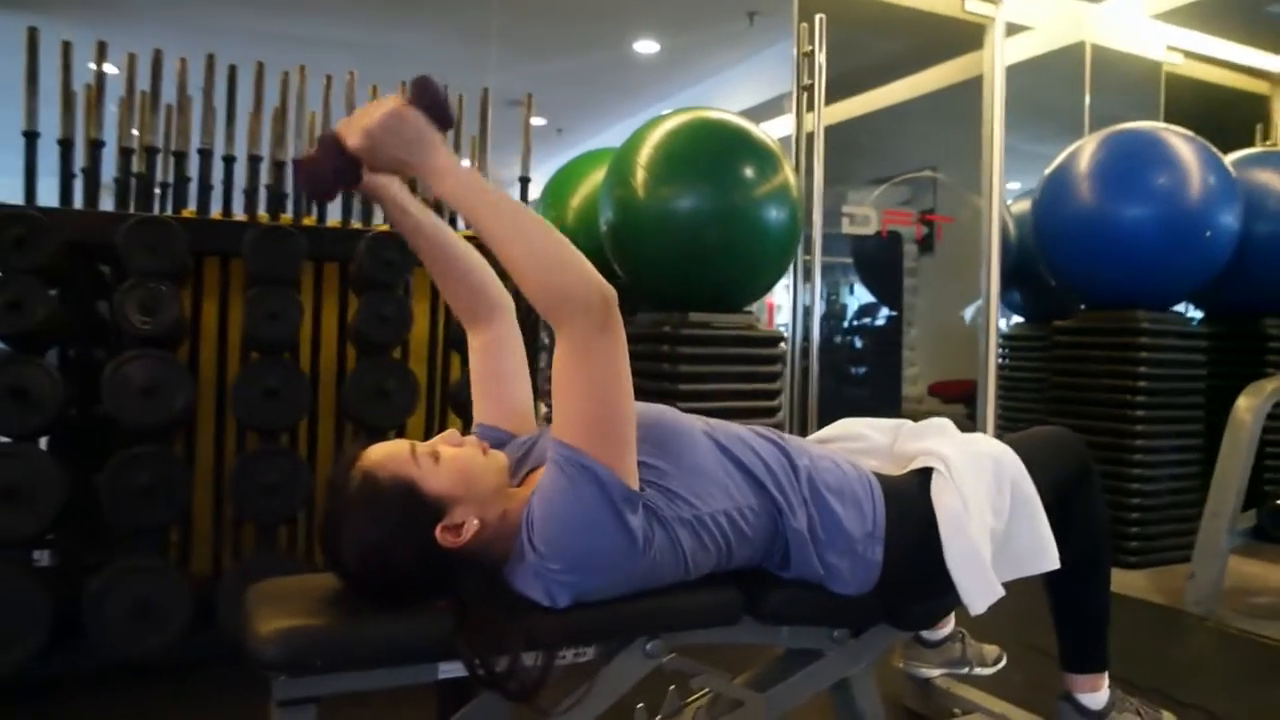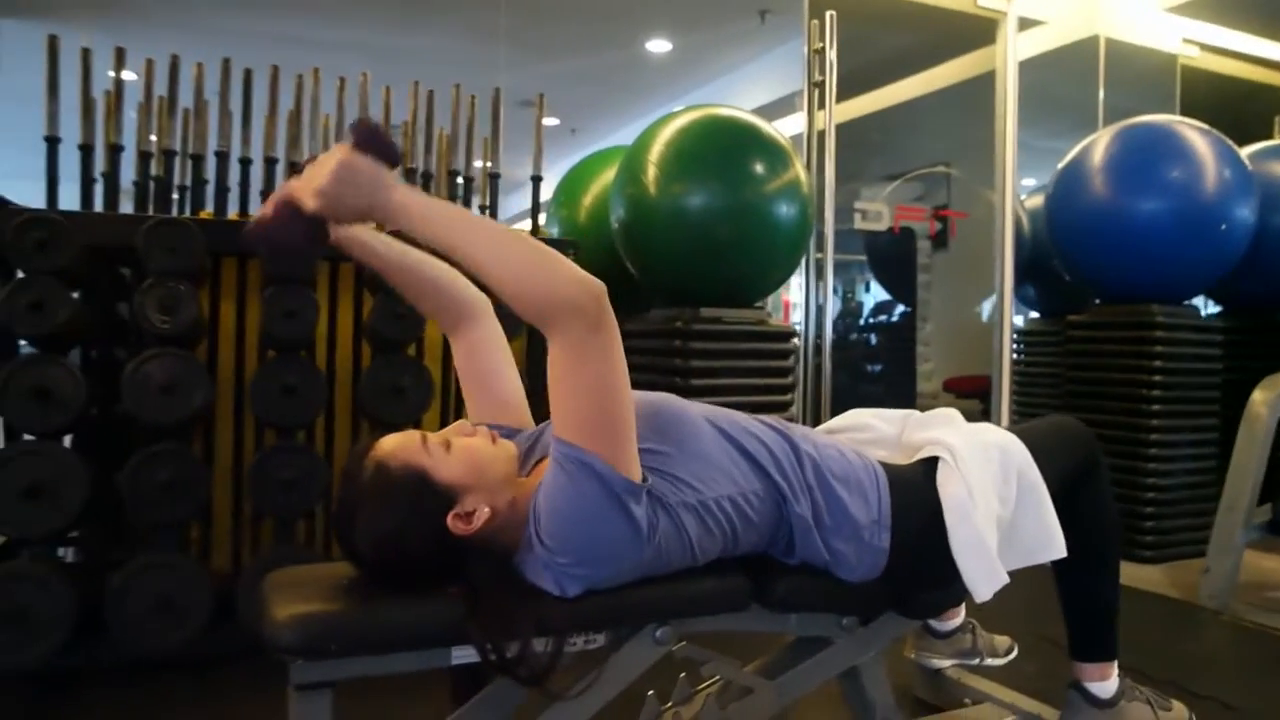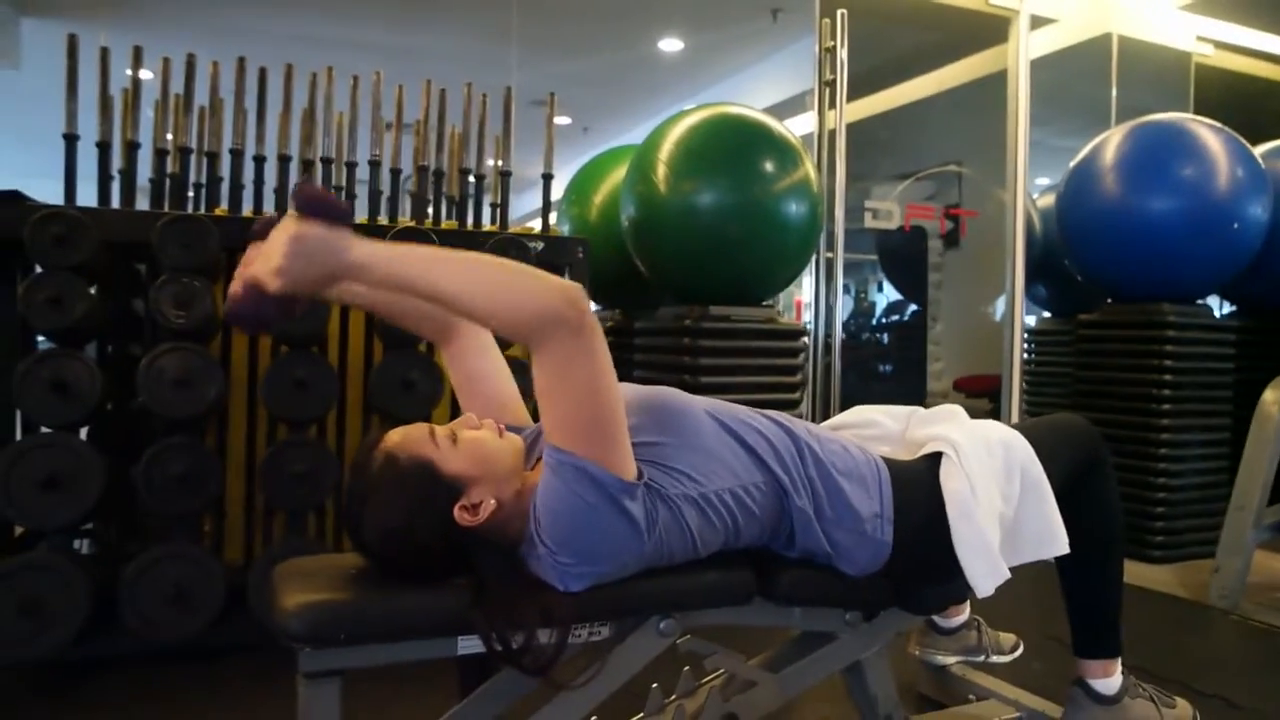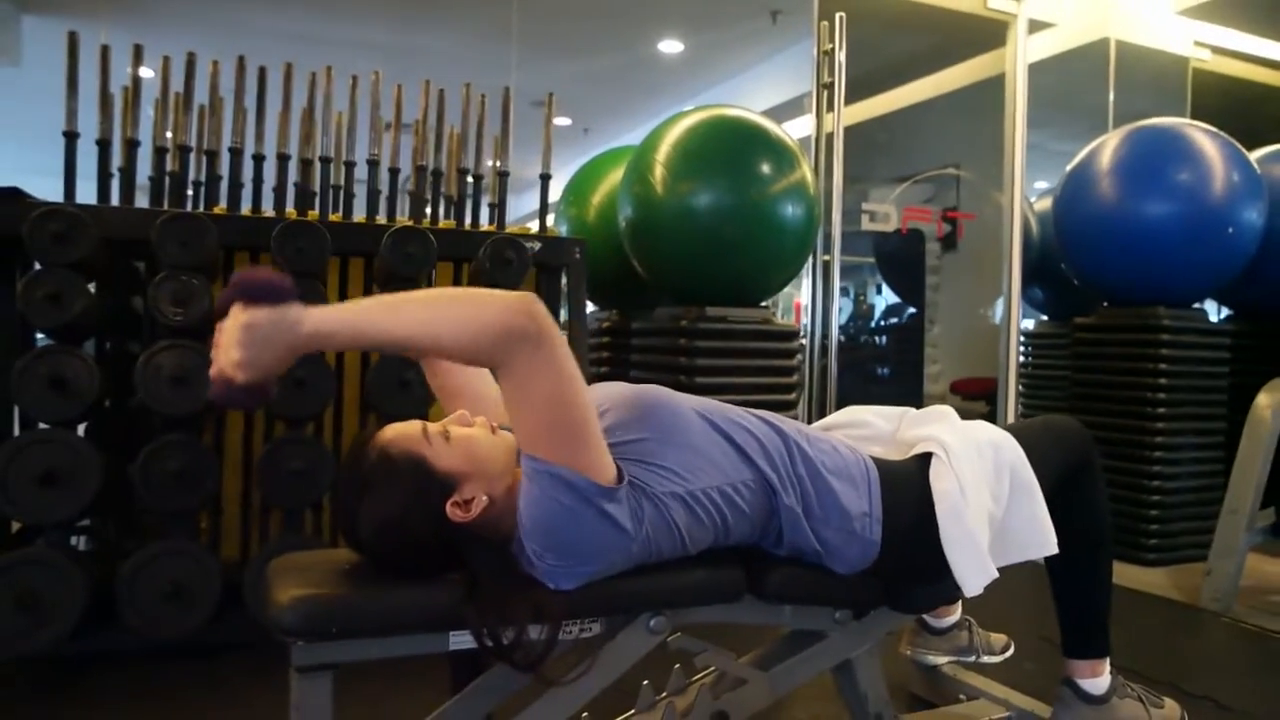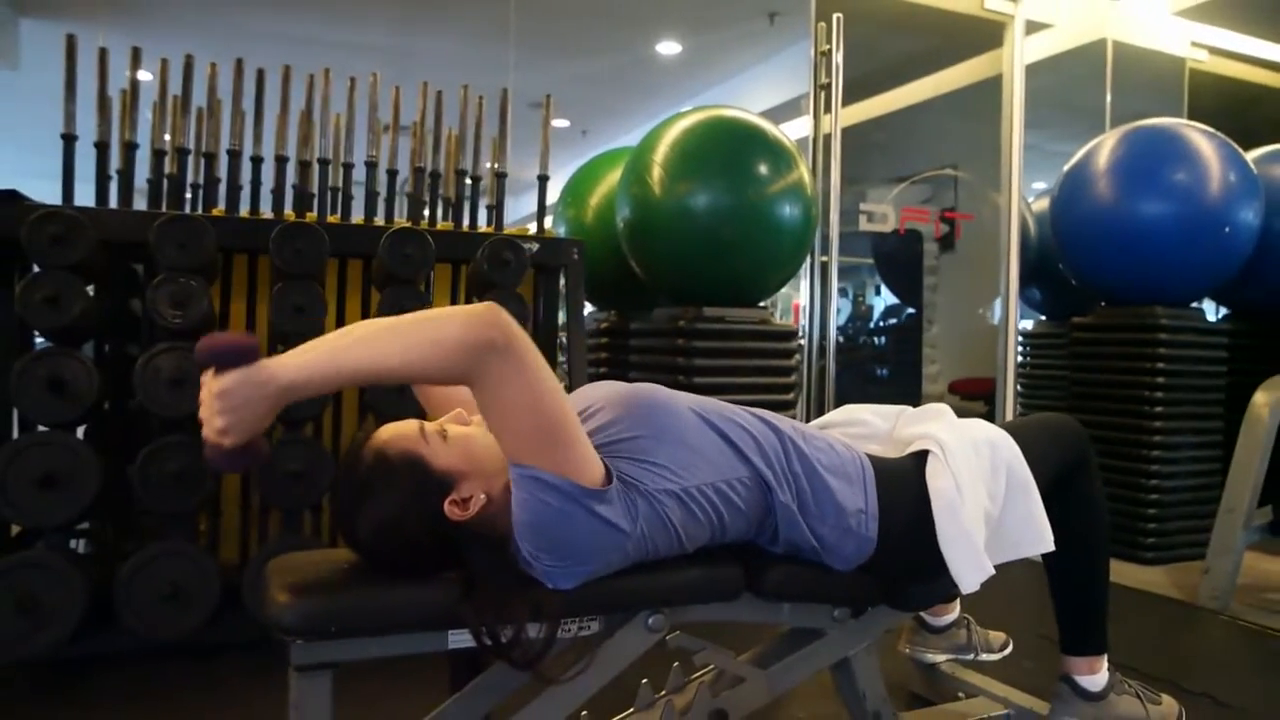
dt=0.2s
person 1, frame 1
left shoulder: (512, 473)
right shoulder: (570, 538)
left elbow: (489, 310)
right elbow: (589, 309)
left wrist: (395, 194)
right wrist: (430, 158)
right hip: (862, 535)
left knee: (932, 442)
right knee: (1064, 457)
left ankle: (933, 639)
person 1, frame 2
left shoulder: (518, 470)
right shoulder: (577, 530)
left elbow: (468, 313)
right elbow: (579, 307)
left wrist: (354, 228)
right wrist: (384, 195)
right hip: (866, 526)
left knee: (939, 429)
right knee: (1073, 447)
left ankle: (943, 627)
person 1, frame 3
left shoulder: (521, 481)
right shoulder: (577, 525)
left elbow: (458, 323)
right elbow: (563, 312)
left wrist: (336, 276)
right wrist: (346, 253)
right hip: (871, 516)
right knee: (1077, 443)
left ankle: (947, 626)
person 1, frame 4
left shoulder: (506, 477)
right shoulder: (565, 524)
left elbow: (444, 341)
right elbow: (521, 324)
left wrist: (302, 324)
right wrist: (300, 325)
right hip: (864, 516)
left knee: (936, 424)
right knee: (1069, 445)
left ankle: (938, 623)
person 1, frame 5
left shoulder: (491, 474)
right shoulder: (563, 527)
left elbow: (449, 349)
right elbow: (488, 333)
left wrist: (279, 370)
right wrist: (274, 378)
right hip: (860, 514)
left knee: (932, 423)
right knee: (1062, 443)
left ankle: (937, 623)
